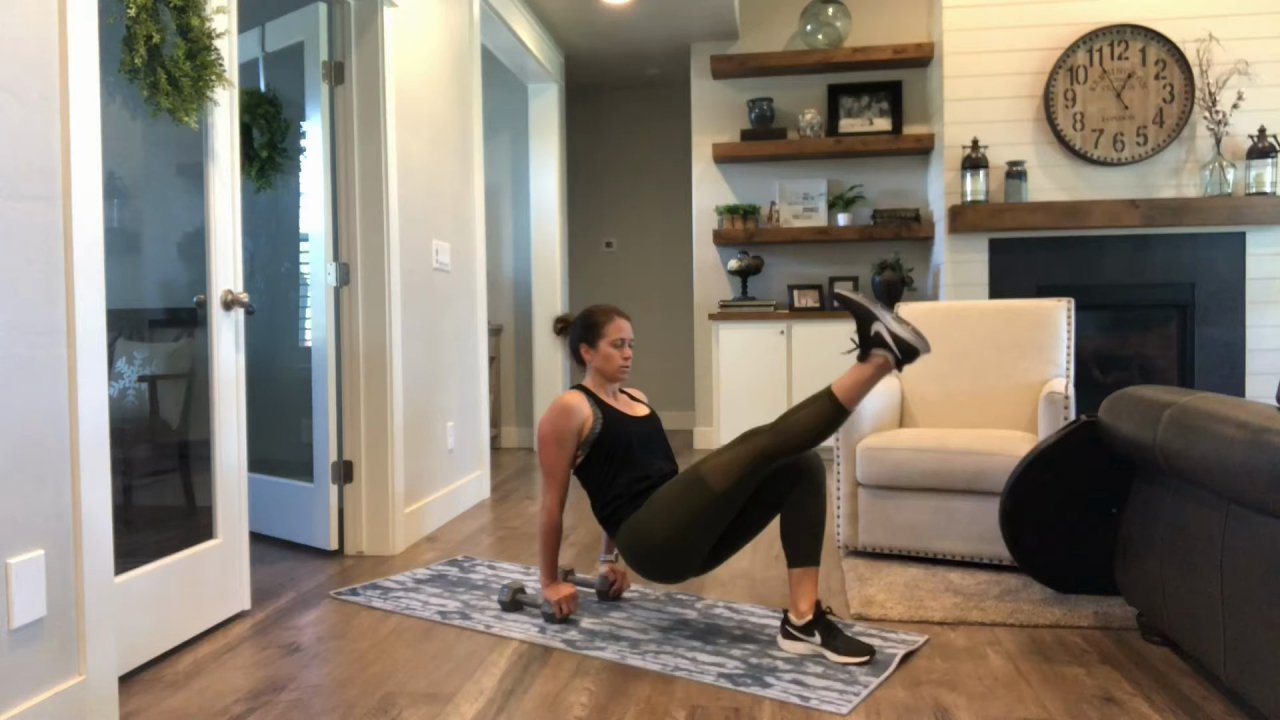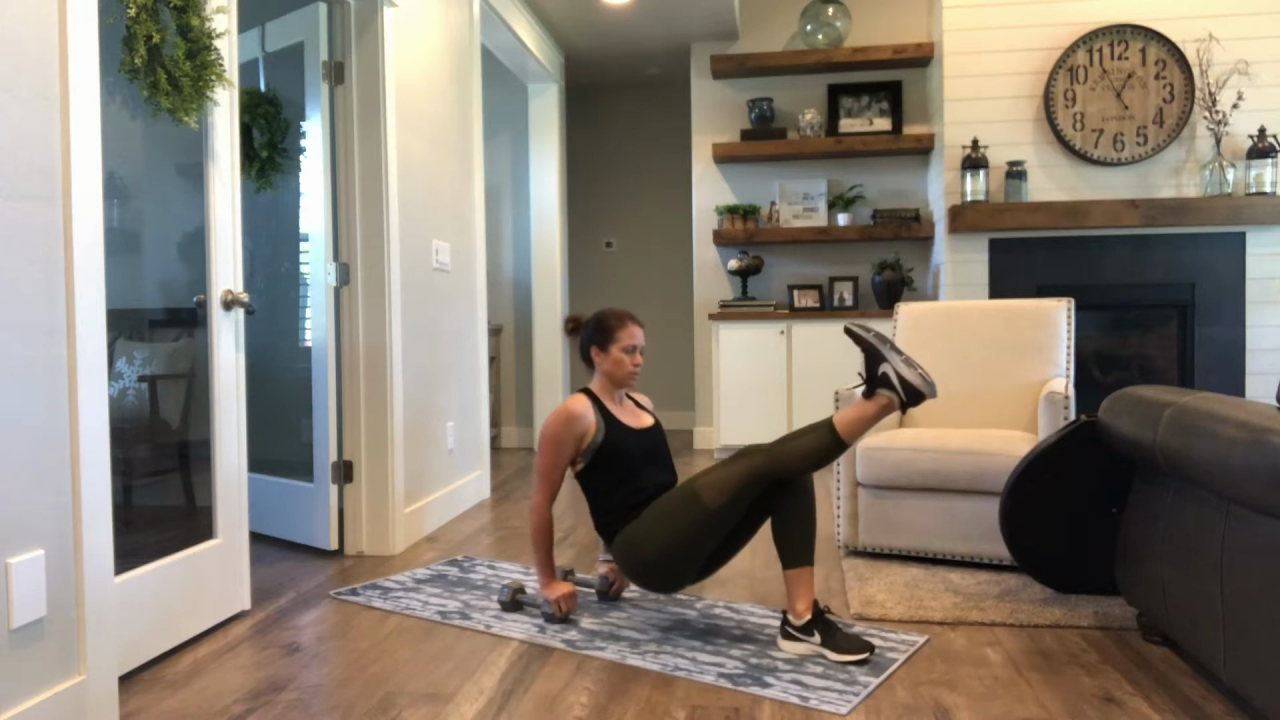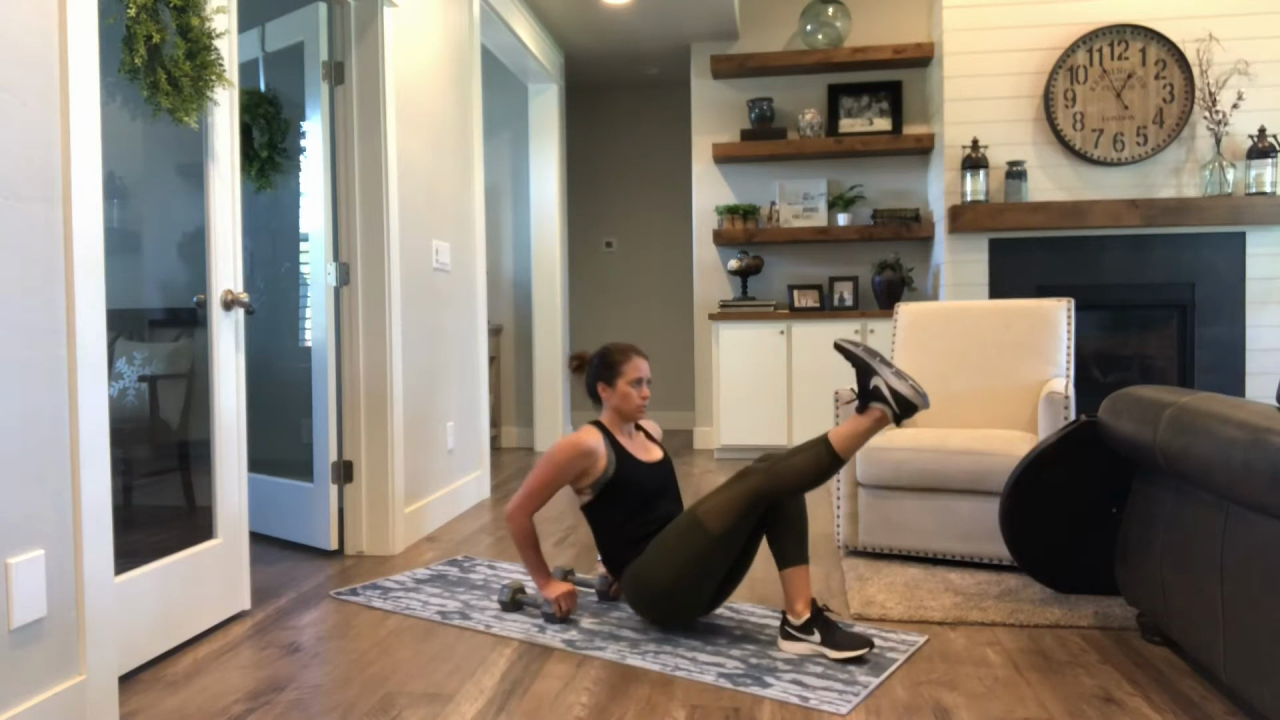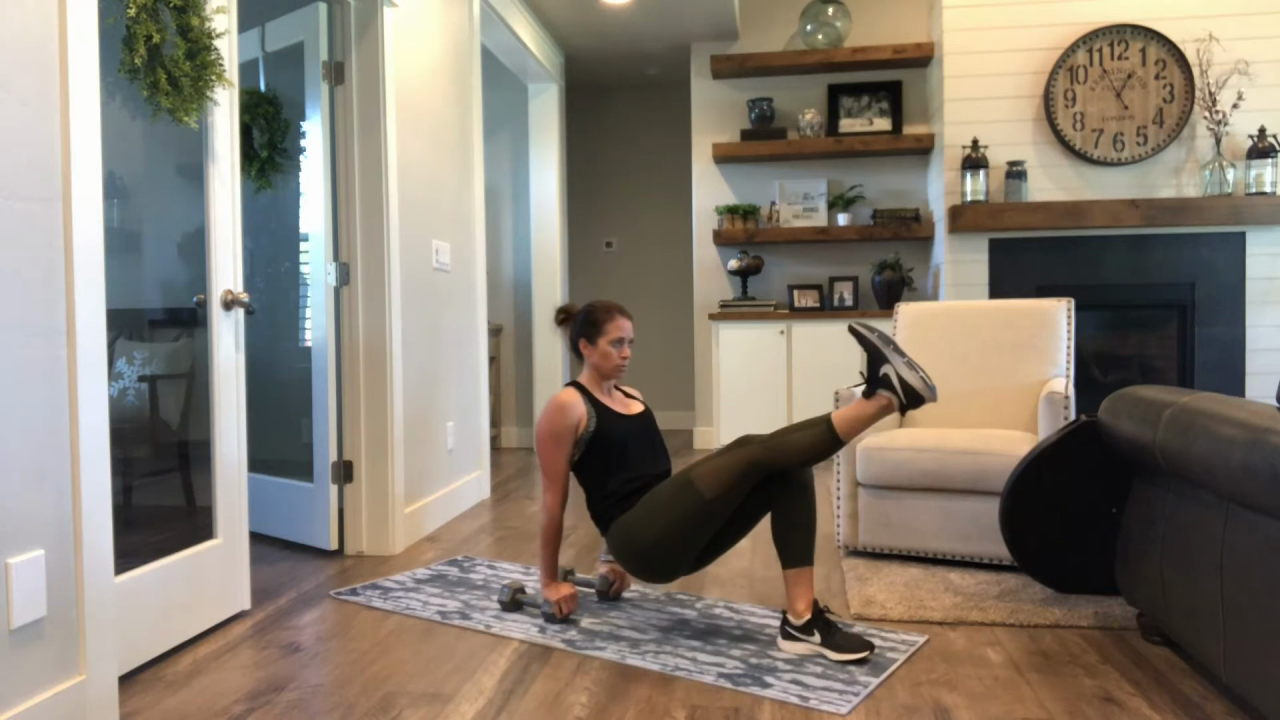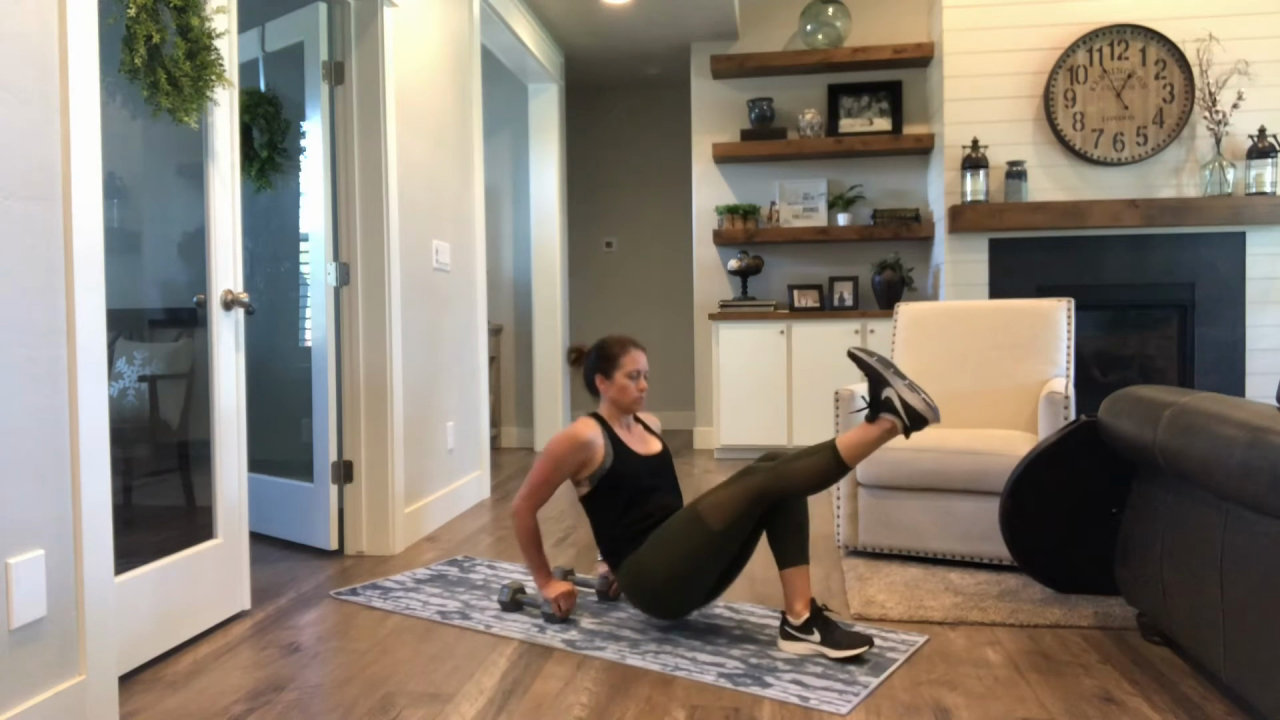
dt=1s
person 1, frame 1
left shoulder: (635, 400)
right shoulder: (569, 410)
right elbow: (552, 502)
left wrist: (610, 559)
right wrist: (551, 583)
left hip: (691, 538)
right hip: (652, 545)
left knee: (802, 467)
right knee: (760, 445)
left ankle: (802, 623)
right ankle: (877, 359)
person 1, frame 2
left shoulder: (641, 405)
right shoulder: (574, 415)
right elbow: (542, 501)
left wrist: (610, 558)
right wrist: (548, 581)
left hip: (683, 541)
right hip: (648, 553)
left knee: (788, 474)
right knee: (757, 463)
left ankle: (801, 623)
right ankle: (884, 398)
person 1, frame 3
left shoulder: (649, 433)
right shoulder: (585, 446)
right elbow: (516, 512)
right wrist: (546, 583)
left hip: (691, 575)
right hip: (656, 588)
left knee: (772, 470)
right knee: (755, 482)
left ankle: (801, 623)
person 1, frame 4
left shoulder: (630, 396)
right shoulder: (566, 407)
right elbow: (553, 500)
left wrist: (618, 559)
right wrist: (550, 582)
left hip: (678, 534)
right hip: (644, 542)
left knee: (788, 469)
right knee: (752, 453)
left ankle: (801, 622)
right ankle: (884, 397)
person 1, frame 5
left shoulder: (648, 425)
right shoulder: (582, 438)
right elbow: (523, 509)
left wrist: (614, 562)
right wrist: (546, 582)
left hip: (685, 567)
right hip: (653, 580)
left knee: (775, 468)
right knee: (759, 482)
left ankle: (801, 622)
right ankle: (888, 420)
